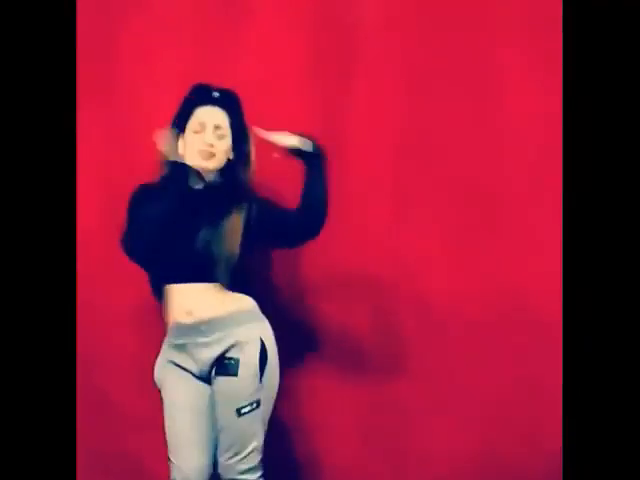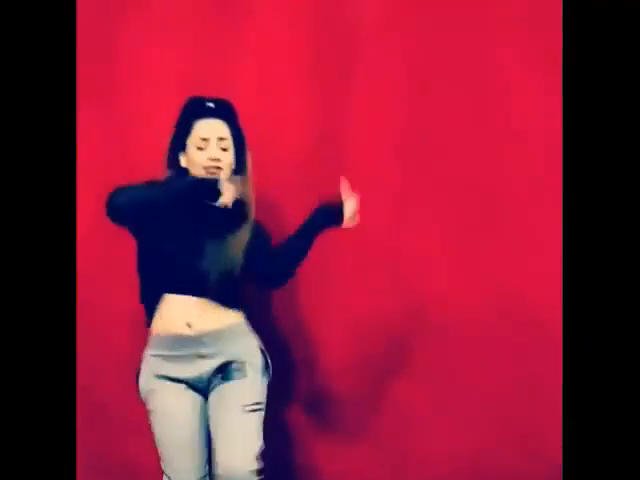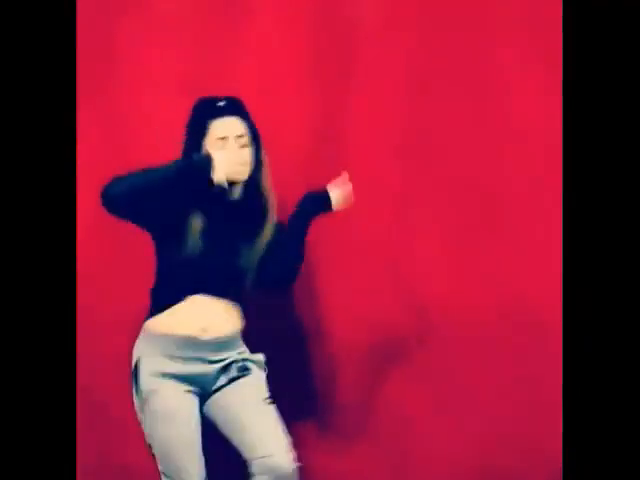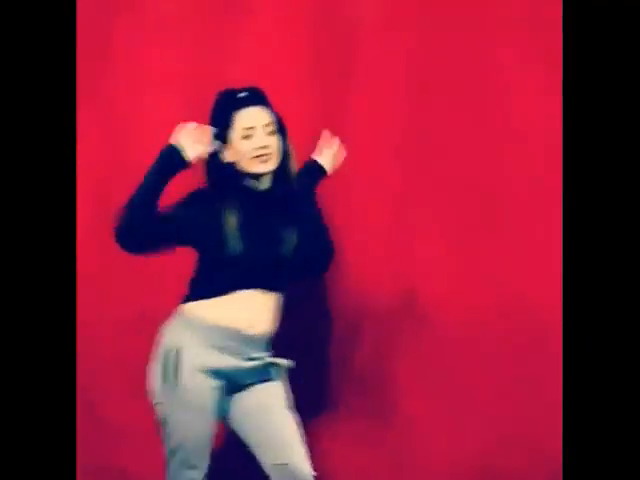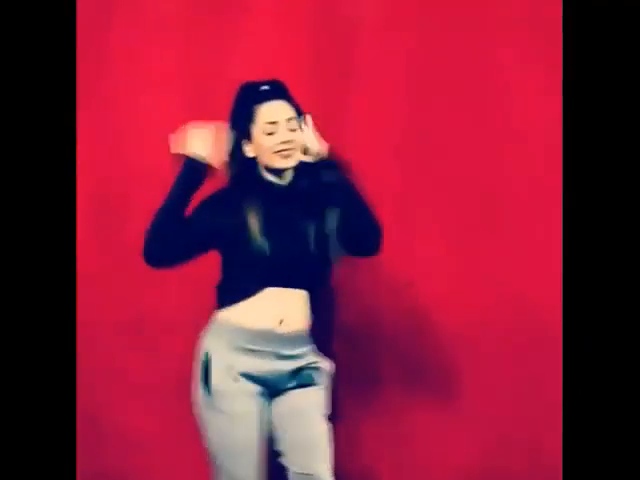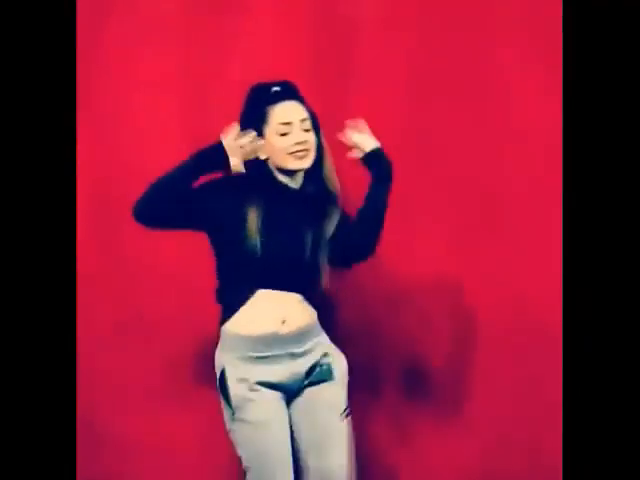
dt=0.2s
person 1, frame 1
left shoulder: (242, 206)
right shoulder: (155, 198)
left elbow: (304, 227)
right elbow: (137, 248)
left wrist: (311, 157)
right wrist: (182, 180)
left hip: (238, 339)
right hip: (181, 348)
person 1, frame 2
left shoulder: (241, 221)
right shoulder: (159, 203)
left elbow: (272, 273)
right elbow: (119, 204)
left wrist: (322, 221)
right wrist: (201, 189)
left hip: (231, 353)
right hip: (169, 361)
person 1, frame 3
left shoulder: (258, 217)
right shoulder: (176, 206)
left elbow: (278, 275)
right elbow: (115, 194)
left wrist: (308, 210)
right wrist: (197, 171)
left hip: (229, 359)
right hip: (164, 360)
person 1, frame 4
left shoulder: (287, 205)
right shoulder: (207, 204)
left elbow: (316, 262)
right elbow: (132, 237)
left wrist: (308, 184)
right wrist: (172, 159)
left hip: (255, 360)
right hip: (195, 347)
person 1, frame 5
left shoulder: (318, 198)
right shoulder: (231, 203)
left elbow: (368, 242)
right elbow: (160, 251)
left wrist: (327, 168)
right wrist: (192, 170)
left hip: (297, 359)
right hip: (232, 354)
person 1, frame 6
left shoulder: (320, 203)
right shoulder: (230, 196)
left elbow: (355, 249)
right elbow: (149, 211)
left wrist: (379, 170)
right wrist: (210, 158)
left hip: (311, 353)
right hip: (247, 360)
